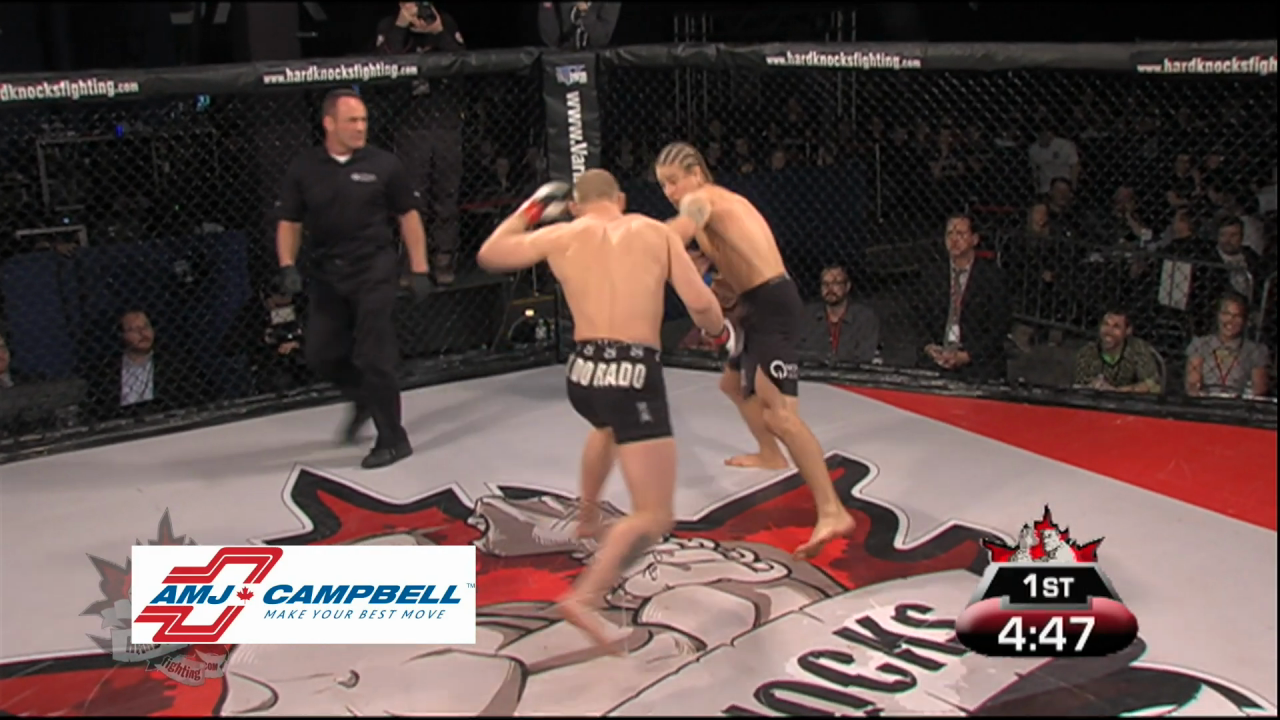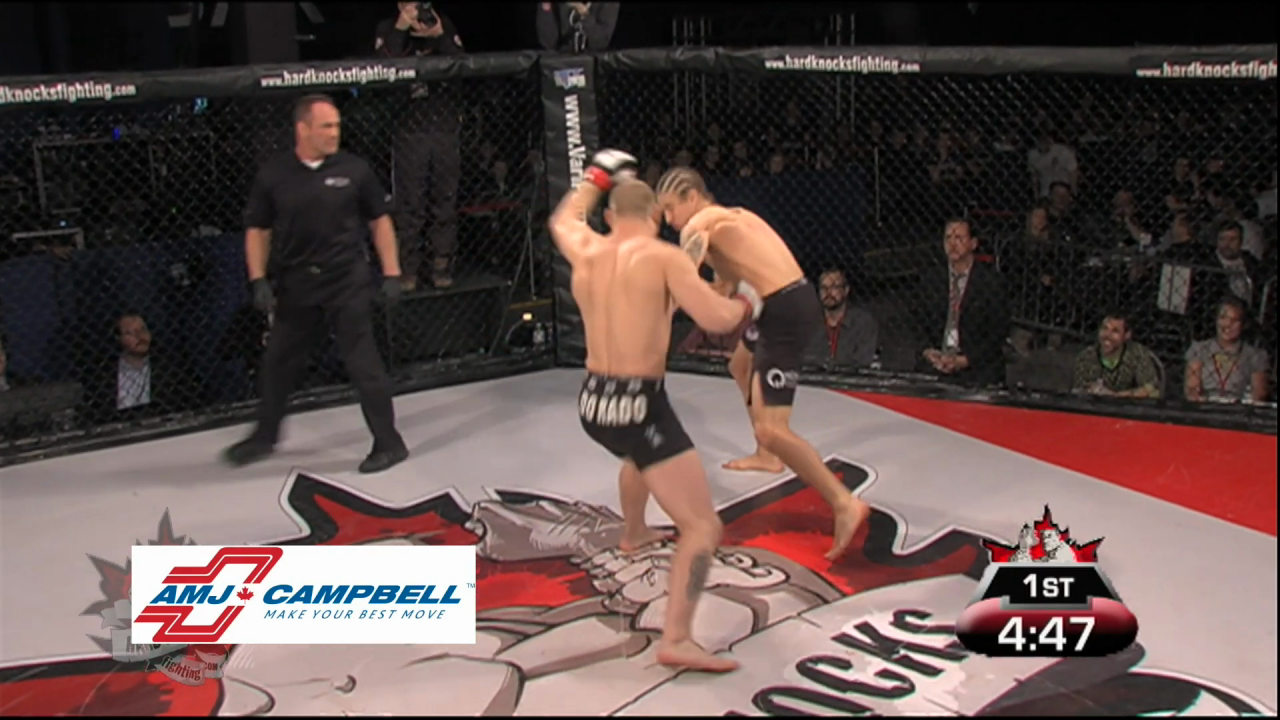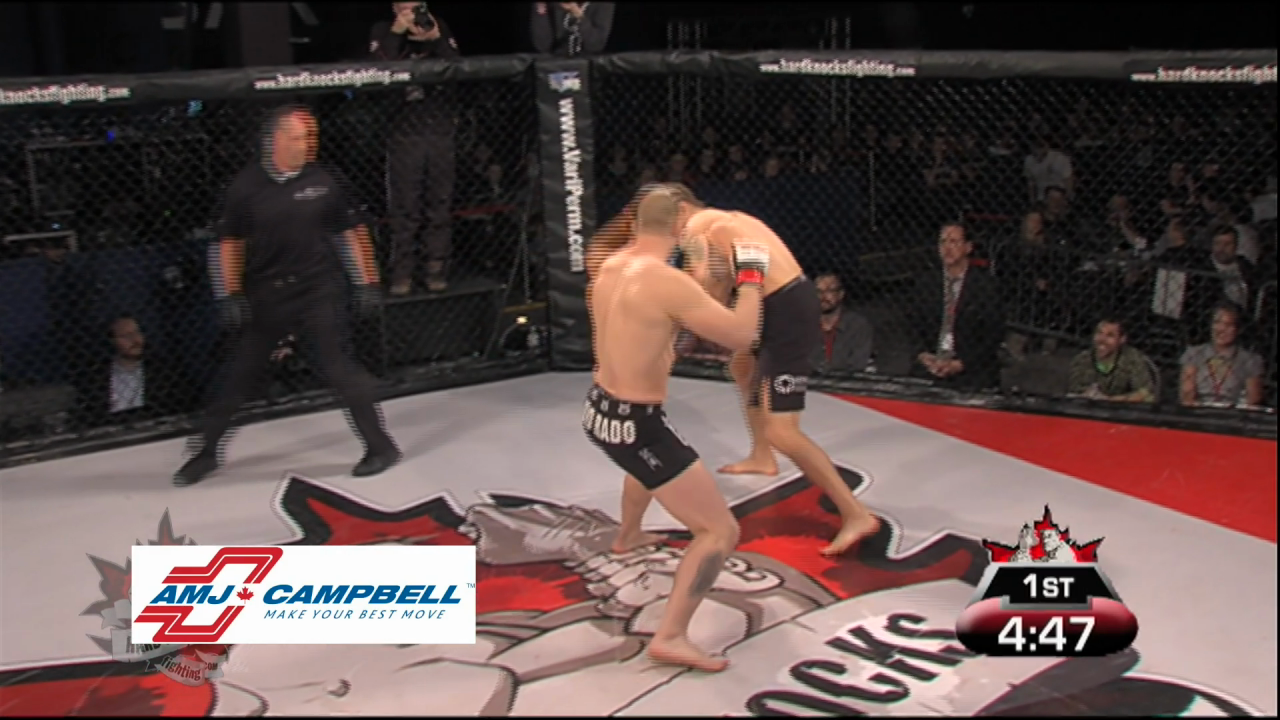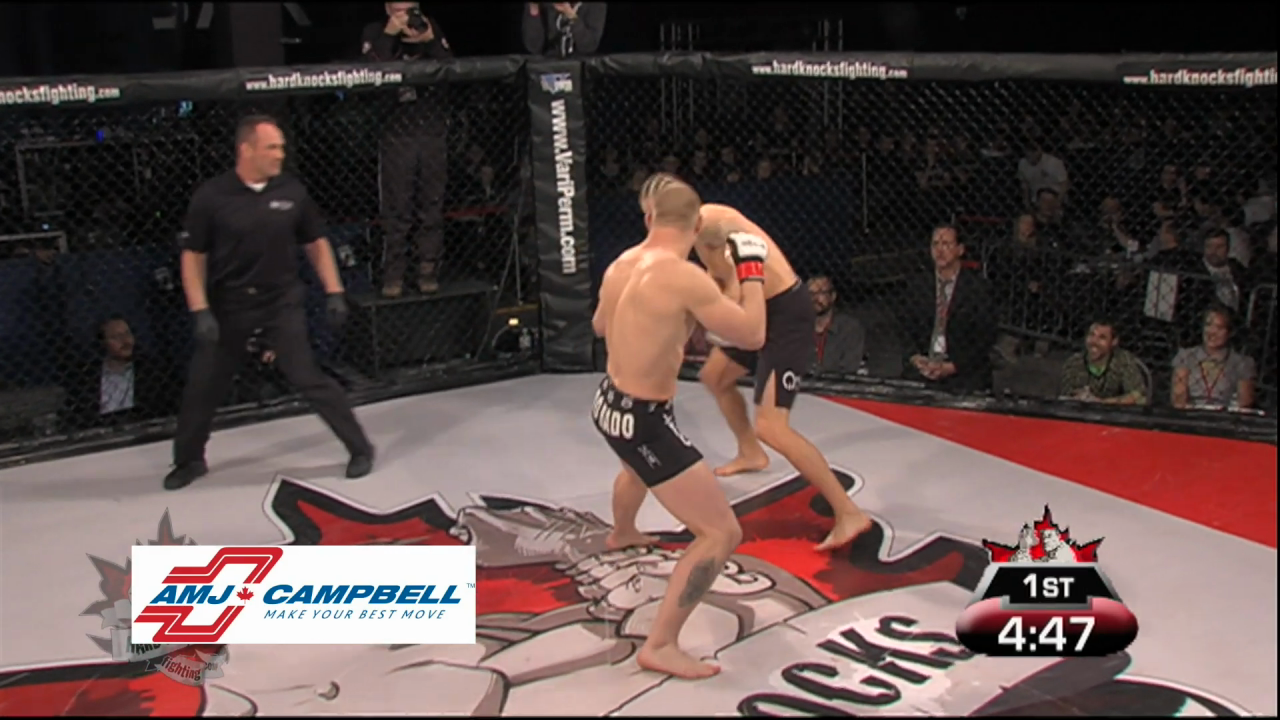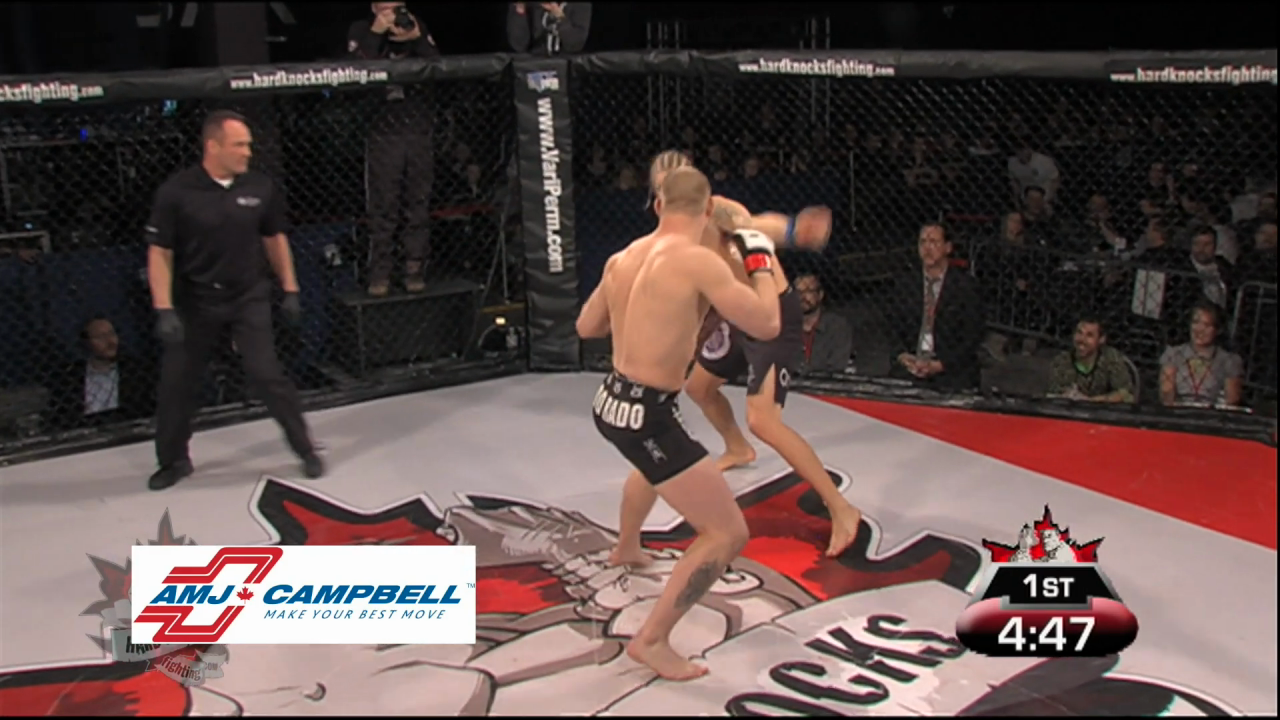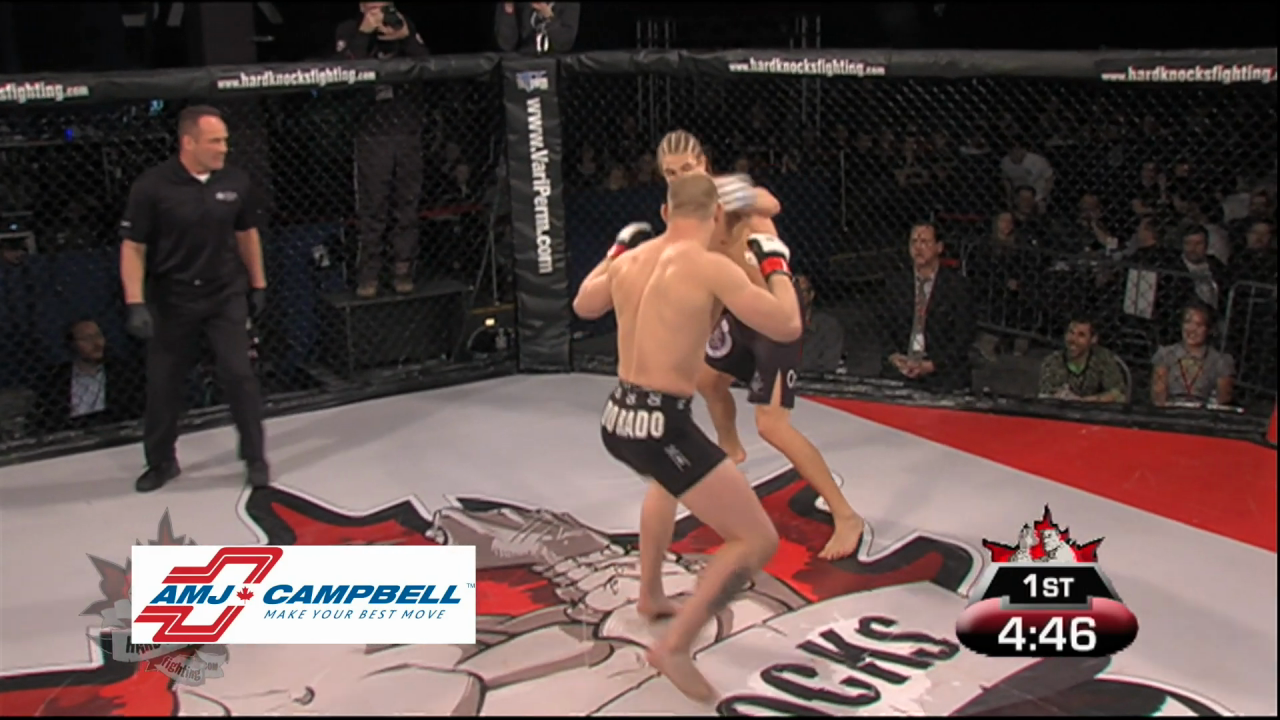
dt=0.3s
person 1, frame 1
left shoulder: (560, 236)
right shoulder: (655, 231)
left elbow: (489, 256)
right elbow: (701, 304)
left wrist: (535, 206)
right wrist: (722, 332)
left hip: (582, 372)
right hip: (634, 375)
left knee: (609, 426)
right knee: (654, 518)
left ankle: (589, 519)
right ankle: (583, 598)
person 1, frame 2
left shoulder: (585, 251)
right shoulder: (661, 256)
left elbow: (561, 219)
right elbow: (717, 319)
left wrist: (597, 174)
right wrist: (744, 304)
left hip: (591, 401)
right hip: (639, 405)
left knee: (636, 452)
right knee: (703, 528)
left ankle: (634, 531)
right ankle: (677, 639)
person 1, frame 3
left shoulder: (608, 268)
right shoulder: (668, 283)
right elbow: (742, 335)
left wrist: (644, 210)
right wrist: (751, 274)
left hip: (599, 412)
right hip: (636, 426)
left knee: (647, 461)
right knee: (720, 531)
left ankle: (628, 534)
right ankle: (670, 636)
person 1, frame 4
left shoulder: (619, 266)
right shoulder: (684, 278)
right elbow: (752, 336)
right wrist: (751, 269)
left hip: (610, 405)
right hip: (643, 422)
left knee: (637, 468)
right knee: (722, 534)
left ankle: (622, 533)
right ankle: (660, 646)
person 1, frame 5
left shoulder: (623, 258)
right shoulder: (698, 260)
left elbow: (587, 328)
right elbow: (767, 325)
right wrist: (760, 260)
left hip: (612, 402)
right hip: (649, 414)
left knee: (650, 465)
right knee: (728, 534)
left ankle: (626, 546)
right ankle: (651, 641)
person 1, frame 6
left shoulder: (627, 262)
right shoulder: (709, 267)
left elbow: (583, 305)
right elbow: (788, 327)
right wrist: (776, 263)
left hip: (618, 418)
right hip: (663, 424)
left knee: (666, 485)
right knee: (757, 539)
left ankle: (650, 595)
right ankle: (676, 643)
person 2, frame 1
left shoulder: (700, 200)
right shoulder: (722, 202)
left elbow: (674, 237)
left hip: (773, 308)
right hip: (760, 305)
left knee: (779, 413)
right knee: (732, 383)
left ankle: (831, 513)
right ankle: (769, 453)
person 2, frame 2
left shoulder: (698, 225)
right shoulder: (733, 216)
left hip: (785, 314)
right hip: (792, 303)
left knee: (769, 429)
right knee: (743, 367)
left ankle: (845, 504)
right ankle: (764, 456)
person 2, frame 3
left shoulder: (695, 229)
right shoulder: (728, 220)
left elbow: (701, 281)
right elbow: (720, 283)
left hip: (786, 311)
right hip: (794, 300)
left knee: (781, 433)
right knee: (741, 369)
left ankle: (856, 515)
right ankle: (761, 457)
person 2, frame 4
left shoulder: (707, 221)
right shoulder: (702, 226)
right elbow: (716, 280)
left wrist: (731, 303)
left hip: (786, 313)
left knee: (770, 428)
right knee: (713, 377)
left ankle: (848, 514)
right ankle: (751, 455)
person 2, frame 5
left shoulder: (718, 210)
left elbow: (761, 226)
left wrist: (792, 230)
left hip: (775, 318)
right hip: (738, 318)
left knee: (762, 420)
right knee: (698, 387)
left ankle: (841, 510)
right ankle: (738, 449)
person 2, frame 6
left shoulder: (727, 191)
left elbow: (769, 206)
left wrist: (750, 199)
right hip: (738, 310)
left knee: (772, 426)
right knee: (708, 382)
left ankle: (846, 518)
right ankle: (730, 449)
person 3, frame 1
left shoulder: (384, 164)
right shoulder: (303, 168)
left elbow: (408, 217)
right elbow: (289, 222)
left wrist: (419, 269)
right wrist: (288, 267)
left hip: (374, 271)
right hip: (328, 273)
left knee: (372, 357)
right knee: (320, 353)
left ankle: (393, 441)
right ankle: (363, 400)
person 3, frame 2
left shoulder: (356, 170)
right shoulder: (273, 175)
left elbow: (380, 222)
right elbow: (258, 231)
left wrist: (391, 274)
right wrist: (259, 280)
left hip: (348, 281)
right hip: (295, 284)
left knee: (363, 365)
right knee: (278, 364)
left ankle: (389, 444)
right ankle: (264, 436)
person 3, frame 3
left shoulder: (324, 183)
right shoulder: (245, 186)
left elbow: (349, 234)
right elbow: (229, 243)
left wrist: (365, 283)
right wrist: (230, 295)
left hip: (315, 292)
right hip: (263, 296)
left knee: (341, 371)
right knee: (240, 374)
left ankle: (380, 447)
right ankle: (207, 452)
person 3, frame 4
left shoulder: (294, 192)
right shoulder: (210, 196)
left elbow: (316, 243)
right elbow: (193, 257)
left wrist: (334, 292)
right wrist: (200, 311)
left hip: (282, 301)
right hip: (228, 305)
left knee: (306, 377)
right knee: (202, 384)
left ankle: (360, 448)
right ankle: (189, 460)
person 3, frame 5
left shoulder: (261, 187)
right shoulder: (176, 191)
left elbow: (274, 239)
right elbow: (159, 253)
left wrist: (290, 290)
right wrist: (164, 309)
left hip: (249, 297)
right hip: (195, 301)
left knee: (266, 374)
right knee: (176, 382)
left ankle: (305, 448)
right ankle: (173, 460)
person 3, frame 6
left shoulder: (236, 182)
right shoulder: (152, 185)
left elbow: (248, 234)
right elbow: (133, 247)
left wrist: (258, 284)
right wrist: (136, 303)
left hip: (226, 293)
right hip: (172, 298)
left knee: (238, 373)
right knee: (163, 382)
left ankle: (253, 456)
right ankle: (161, 462)
person 4, frame 1
right shoulder: (389, 26)
left wrist: (439, 33)
right wrist: (400, 27)
left hip: (447, 123)
right hip: (410, 126)
left knee: (447, 197)
left ankle: (445, 260)
person 4, frame 2
left shoulder: (444, 24)
right shoulder: (387, 29)
left wrist: (439, 36)
right wrist: (400, 29)
left hip: (445, 125)
right hip: (409, 129)
left knee: (445, 201)
right knee: (410, 204)
left ankle: (442, 265)
right ankle: (408, 268)
person 4, frame 3
left shoulder: (439, 27)
right shoulder: (383, 31)
left wrist: (436, 40)
right wrist: (395, 33)
left hip: (440, 128)
right hip: (404, 131)
left knee: (440, 204)
right knee: (404, 207)
left ankle: (437, 268)
right ankle: (402, 272)
person 4, frame 4
left shoulder: (431, 27)
right shoulder: (374, 33)
left wrist: (430, 41)
right wrist: (389, 35)
left hip: (432, 130)
right hip: (396, 133)
left knee: (432, 206)
right knee: (397, 208)
left ankle: (428, 270)
right ankle: (393, 274)
person 4, frame 5
left shoulder: (417, 26)
right shoulder: (360, 31)
left wrist: (417, 39)
right wrist: (375, 33)
left hip: (418, 128)
right hip: (383, 131)
left knee: (418, 204)
right knee: (383, 207)
left ankle: (415, 269)
right ankle: (379, 273)
person 4, frame 6
left shoulder: (405, 25)
right shoulder: (349, 31)
left wrist: (406, 39)
right wrist: (364, 32)
left hip: (407, 127)
right hip: (372, 131)
left knee: (407, 204)
right knee: (372, 206)
left ankle: (403, 270)
right ankle: (368, 274)
